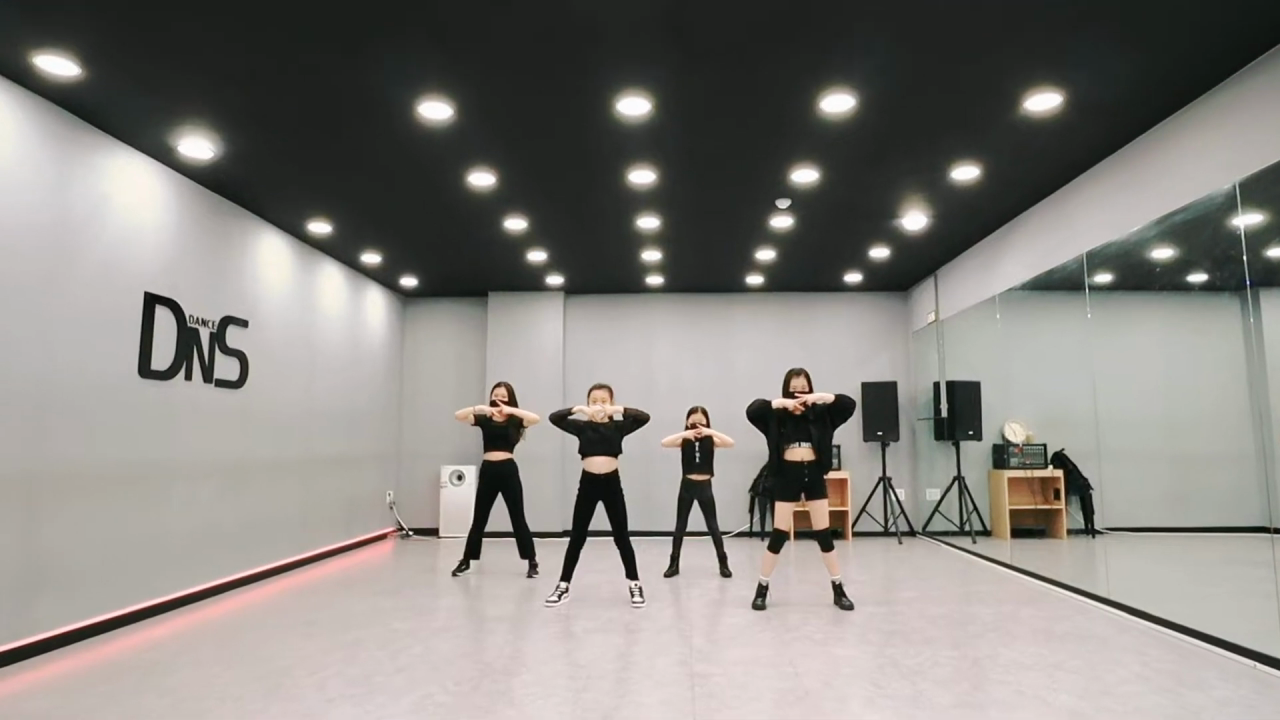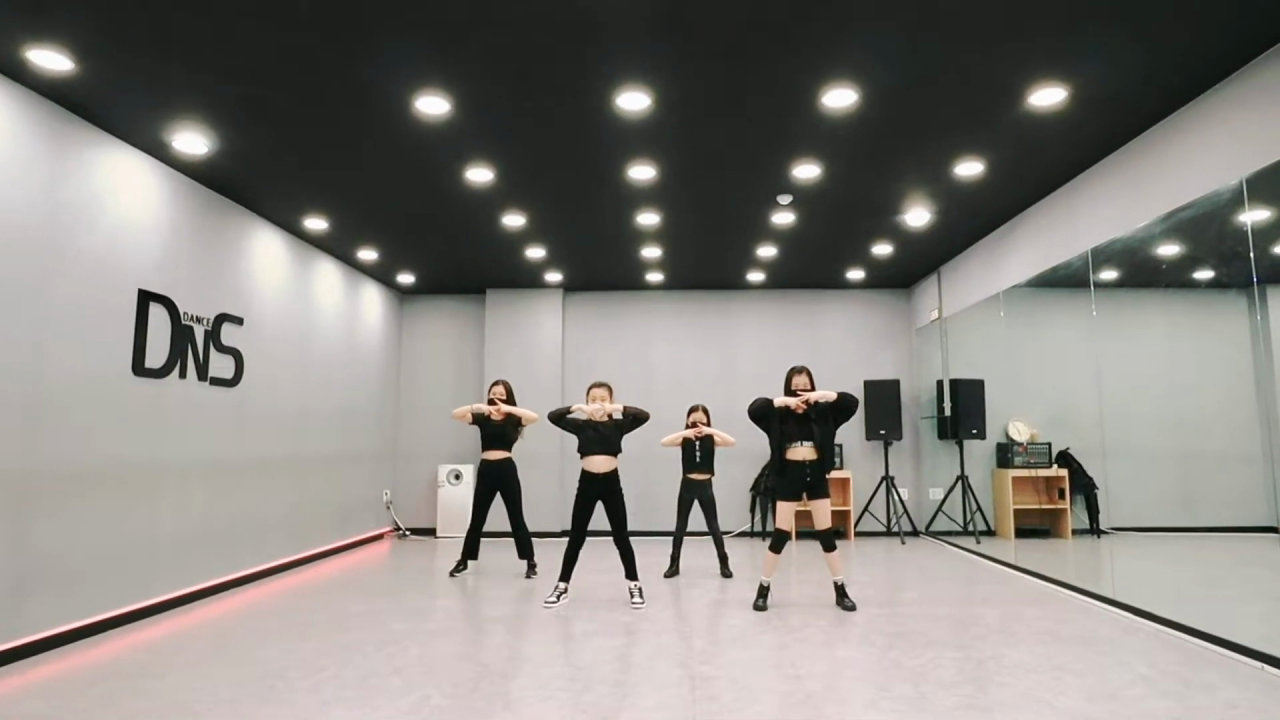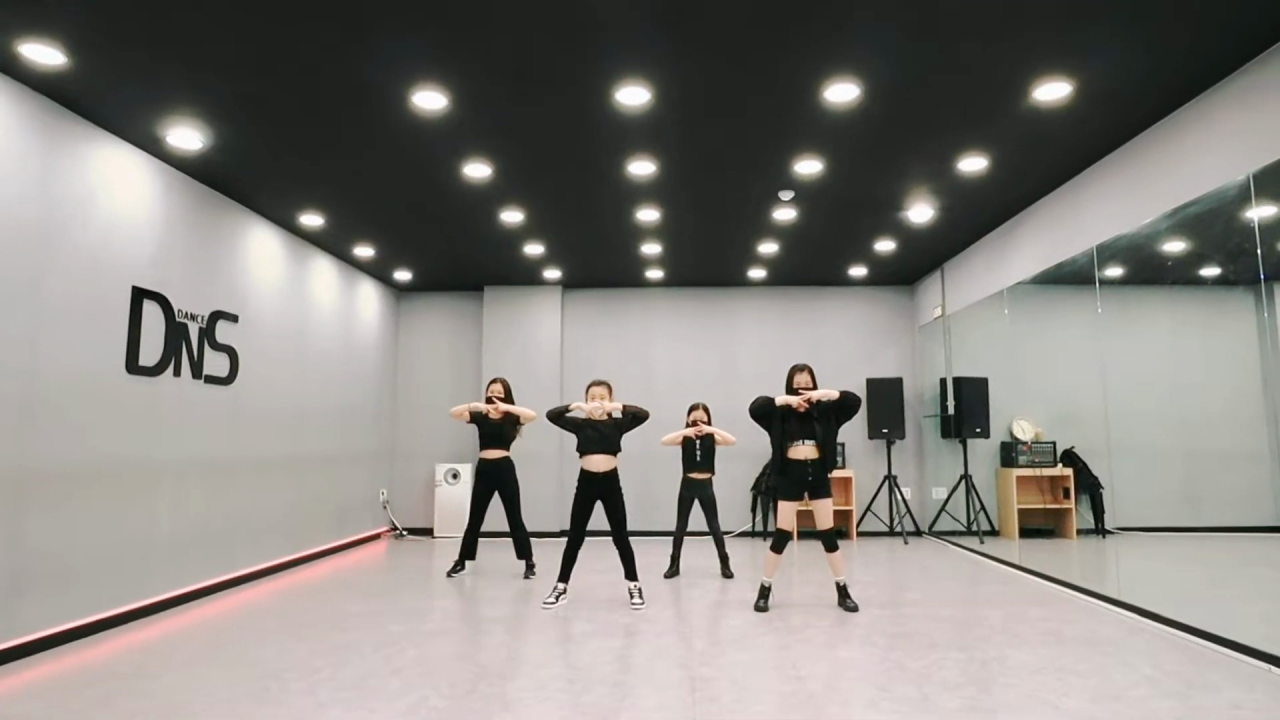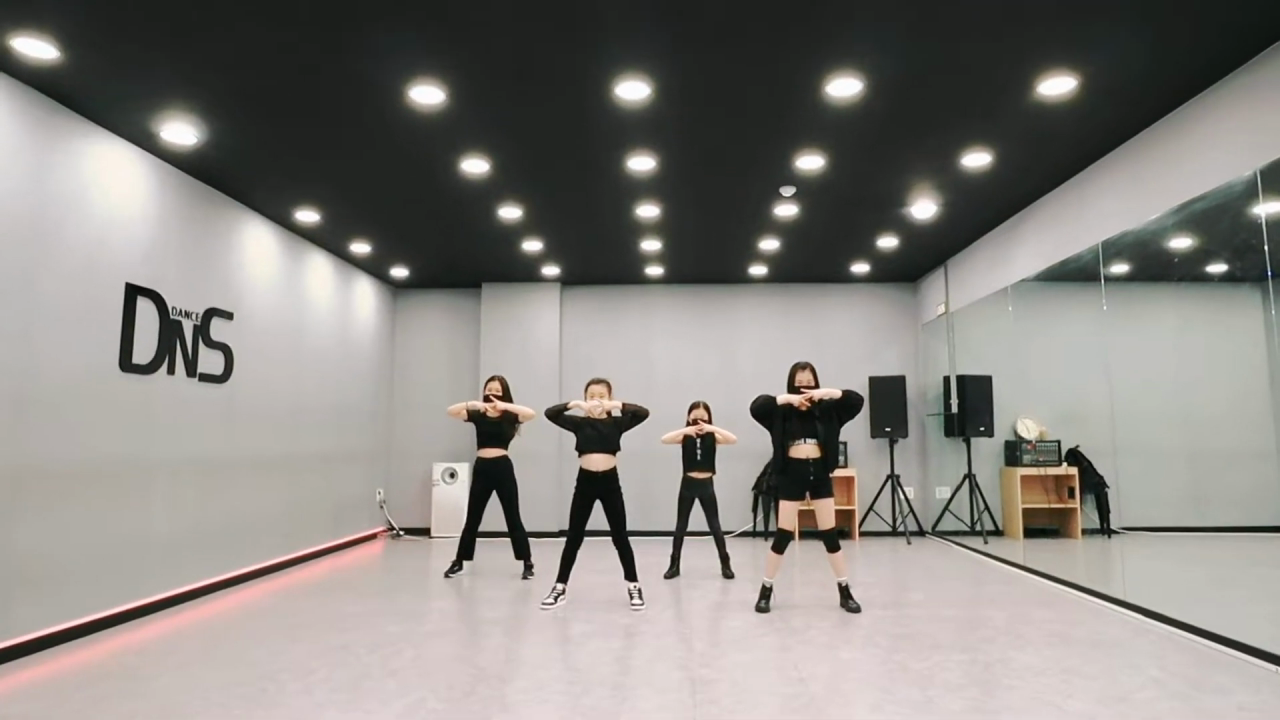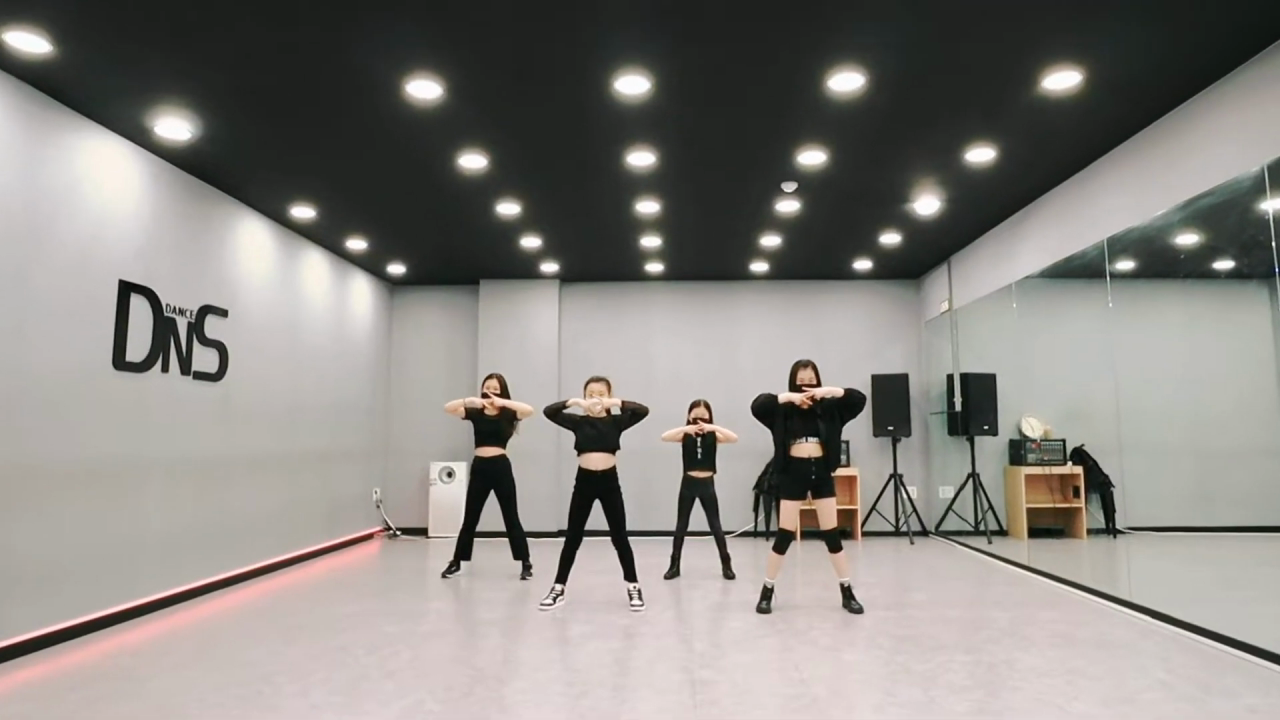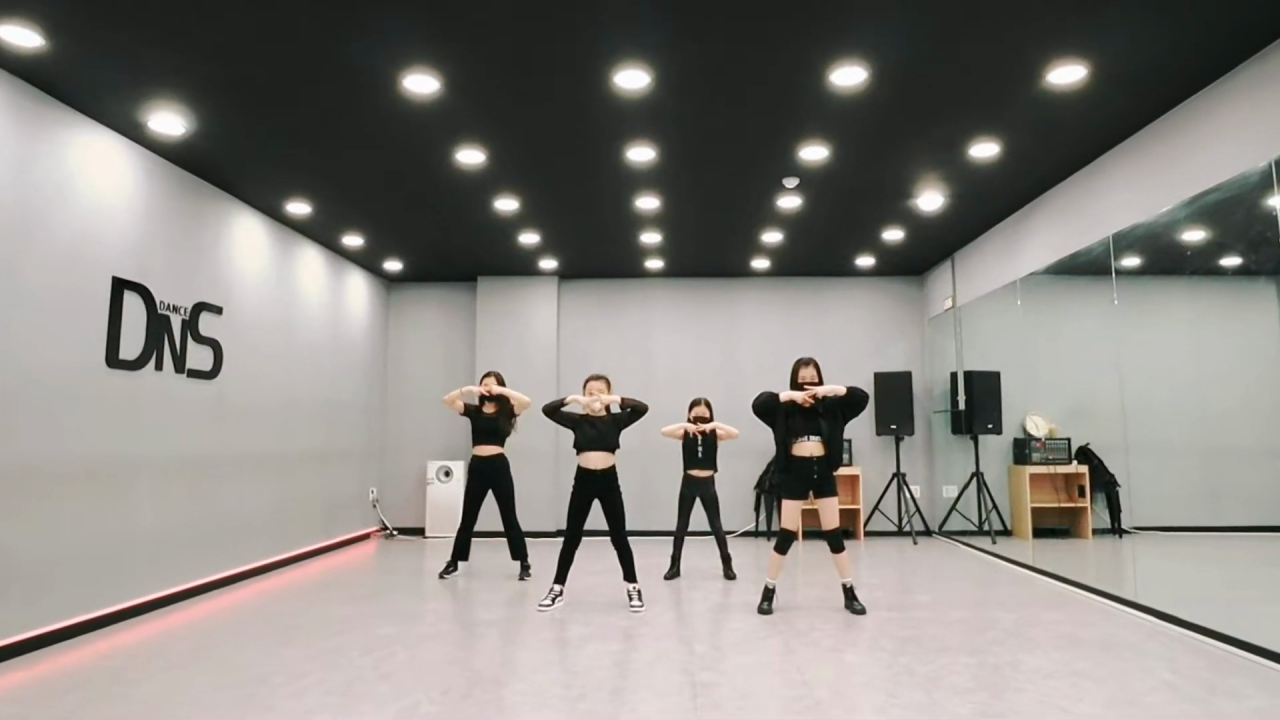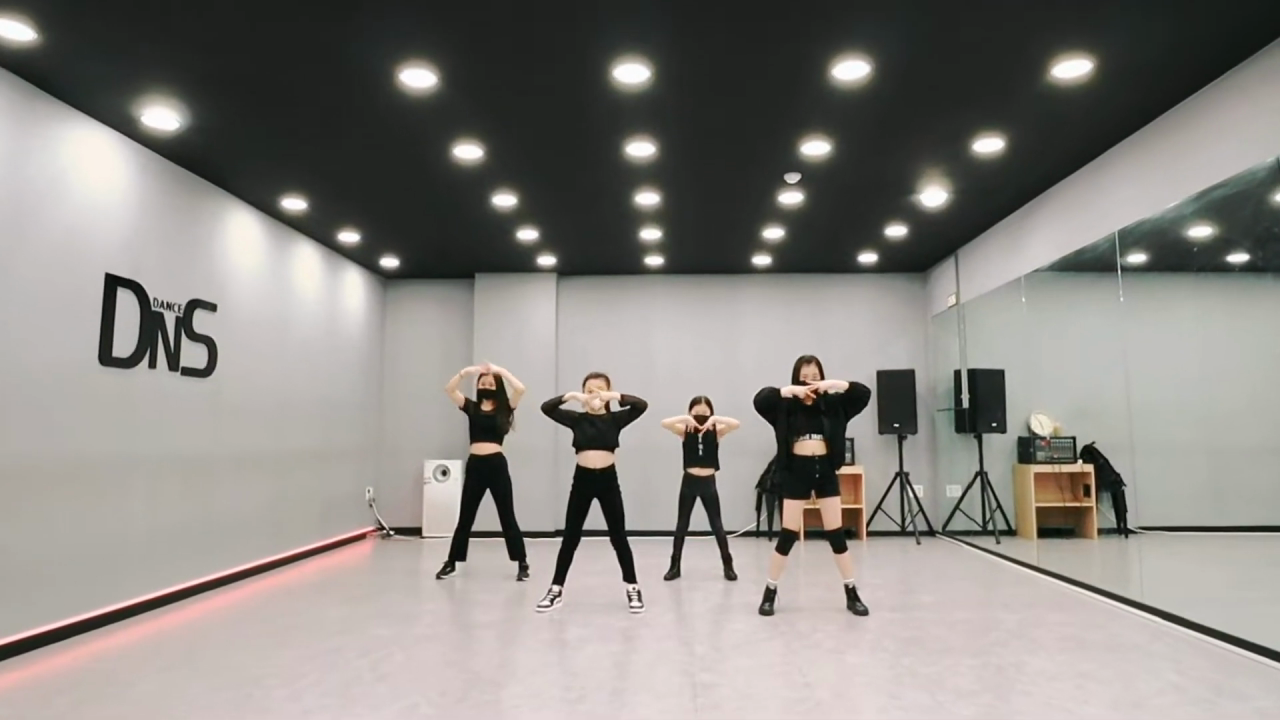
dt=0.1s
person 1, frame 1
left shoulder: (820, 412)
right shoulder: (777, 415)
left elbow: (849, 404)
right elbow: (752, 410)
left wrist: (822, 397)
right wrist: (780, 402)
left hip: (814, 474)
right hip: (787, 475)
left knee: (824, 534)
right knee: (779, 535)
left ankle: (838, 590)
right ankle: (762, 589)
person 1, frame 2
left shoulder: (822, 411)
right shoulder: (779, 413)
left elbow: (852, 402)
right elbow: (754, 409)
left wrist: (824, 395)
right wrist: (783, 401)
left hip: (816, 474)
right hip: (789, 475)
left knee: (826, 534)
right knee: (780, 535)
left ankle: (840, 591)
right ankle: (763, 590)
person 1, frame 3
left shoulder: (824, 410)
right shoulder: (781, 412)
left elbow: (855, 401)
right elbow: (755, 408)
left wrist: (826, 393)
right wrist: (784, 400)
left hip: (818, 473)
right hip: (791, 474)
left knee: (828, 534)
right knee: (782, 535)
left ankle: (843, 592)
right ankle: (764, 590)
person 1, frame 4
left shoulder: (826, 409)
right shoulder: (783, 411)
left elbow: (857, 401)
right elbow: (756, 407)
left wrist: (828, 392)
right wrist: (785, 398)
left hip: (819, 472)
right hip: (792, 473)
left knee: (830, 534)
right knee: (783, 535)
left ankle: (845, 592)
right ankle: (765, 591)
person 1, frame 5
left shoulder: (828, 407)
right shoulder: (784, 409)
left elbow: (859, 399)
right elbow: (757, 406)
left wrist: (830, 391)
right wrist: (787, 397)
left hip: (821, 471)
right hip: (793, 472)
left knee: (832, 535)
right knee: (784, 535)
left ankle: (847, 593)
right ankle: (767, 592)
person 1, frame 6
left shoulder: (830, 406)
right shoulder: (785, 408)
left elbow: (862, 398)
right elbow: (758, 404)
left wrist: (832, 389)
right wrist: (789, 396)
left hip: (823, 470)
right hip: (795, 471)
left knee: (834, 535)
right knee: (786, 535)
left ankle: (849, 593)
right ankle: (768, 592)
person 1, frame 7
left shoulder: (832, 404)
right shoulder: (787, 406)
left elbow: (863, 394)
right elbow: (759, 401)
left wrist: (835, 383)
right wrist: (790, 390)
left hip: (825, 470)
right hip: (797, 470)
left knee: (836, 534)
right knee: (788, 535)
left ankle: (852, 594)
right ankle: (770, 593)
person 2, frame 1
left shoulder: (618, 427)
right shoulder: (582, 427)
left elbow: (644, 417)
right elbow: (554, 418)
left wrist: (618, 410)
right wrist: (578, 409)
left hip: (612, 483)
right hip: (588, 483)
left knee: (622, 538)
right knee: (577, 538)
left ankle: (635, 586)
right ankle: (563, 587)
person 2, frame 2
left shoulder: (618, 425)
right shoulder: (581, 425)
left elbow: (644, 415)
right elbow: (552, 416)
left wrist: (617, 409)
right wrist: (577, 408)
left hip: (611, 483)
right hip: (587, 482)
left knee: (621, 537)
right knee: (576, 537)
left ankle: (634, 586)
right ankle: (562, 587)
person 2, frame 3
left shoulder: (617, 424)
right shoulder: (580, 424)
left elbow: (644, 414)
right elbow: (551, 415)
left wrist: (617, 407)
right wrist: (576, 406)
left hip: (610, 482)
right hip: (586, 482)
left knee: (621, 538)
right knee: (575, 537)
left ankle: (634, 587)
right ankle: (561, 588)
person 2, frame 4
left shoulder: (616, 423)
right shoulder: (579, 423)
left elbow: (644, 413)
right elbow: (550, 413)
left wrist: (616, 406)
right wrist: (574, 405)
left hip: (610, 481)
right hip: (585, 481)
left knee: (620, 537)
right knee: (573, 537)
left ankle: (634, 587)
right ankle: (560, 588)
person 2, frame 5
left shoulder: (616, 421)
right shoulder: (578, 421)
left elbow: (643, 410)
right elbow: (549, 412)
left wrist: (616, 403)
right wrist: (573, 402)
left hip: (609, 481)
right hip: (584, 481)
left knee: (620, 537)
right knee: (573, 537)
left ankle: (633, 588)
right ankle: (558, 589)
person 2, frame 6
left shoulder: (616, 420)
right shoulder: (577, 420)
left elbow: (643, 408)
right elbow: (547, 410)
left wrist: (615, 400)
right wrist: (572, 399)
left hip: (608, 480)
right hip: (583, 480)
left knee: (619, 537)
right knee: (571, 537)
left ankle: (633, 589)
right ankle: (557, 589)
person 2, frame 7
left shoulder: (615, 419)
right shoulder: (577, 419)
left elbow: (641, 405)
right elbow: (547, 408)
left wrist: (614, 397)
right wrist: (570, 396)
left hip: (608, 479)
right hip: (582, 479)
left knee: (618, 538)
right knee: (570, 538)
left ankle: (633, 590)
right ankle: (556, 590)
person 3, frame 1
left shoulder: (515, 420)
right shoulder: (484, 419)
left elbow: (535, 419)
right elbow: (458, 415)
left wrist: (511, 410)
right wrist: (479, 407)
left hip: (508, 471)
right hip: (488, 471)
left knee: (518, 520)
right knee: (479, 520)
left ankle: (532, 563)
right ankle: (466, 561)
person 3, frame 2
left shoulder: (513, 419)
right shoulder: (482, 418)
left elbow: (534, 417)
right elbow: (455, 414)
left wrist: (509, 408)
right wrist: (477, 406)
left hip: (507, 470)
right hip: (486, 470)
left knee: (517, 519)
right knee: (477, 520)
left ankle: (530, 563)
right ankle: (463, 562)
person 3, frame 3
left shoulder: (511, 417)
right shoulder: (480, 417)
left elbow: (532, 415)
right elbow: (453, 413)
left wrist: (507, 407)
right wrist: (474, 405)
left hip: (505, 469)
right hip: (483, 469)
left knee: (515, 519)
right knee: (474, 519)
left ankle: (529, 564)
right ankle: (461, 562)
person 3, frame 4
left shoulder: (510, 416)
right shoulder: (477, 415)
left elbow: (531, 414)
right elbow: (450, 411)
left wrist: (505, 406)
right wrist: (472, 404)
left hip: (503, 468)
right hip: (481, 469)
left knee: (513, 518)
right knee: (472, 519)
left ankle: (527, 564)
right ankle: (458, 562)
person 3, frame 5
left shoulder: (508, 414)
right shoulder: (475, 413)
left elbow: (529, 411)
right elbow: (448, 408)
left wrist: (503, 402)
right wrist: (469, 401)
left hip: (501, 468)
right hip: (479, 468)
left knee: (511, 519)
right knee: (469, 519)
left ankle: (526, 564)
right ankle: (456, 562)
person 3, frame 6
left shoulder: (506, 411)
right shoulder: (473, 410)
left elbow: (527, 402)
right elbow: (447, 401)
left wrist: (502, 390)
right wrist: (467, 390)
left hip: (499, 467)
right hip: (477, 467)
left knee: (509, 518)
right knee: (467, 519)
left ankle: (524, 564)
right ankle: (453, 562)
person 3, frame 7
left shoulder: (504, 409)
right shoulder: (471, 408)
left elbow: (520, 389)
right elbow: (450, 389)
left wrist: (500, 371)
right wrist: (465, 373)
left hip: (497, 467)
right hip: (474, 467)
left knee: (508, 518)
right knee: (465, 518)
left ankle: (522, 564)
right ankle: (450, 563)
person 4, frame 1
left shoulder: (711, 440)
right shoulder: (684, 440)
left elbow: (731, 443)
right elbow: (664, 443)
left wrist: (711, 432)
right wrist: (684, 434)
left hip: (705, 486)
right hip: (687, 486)
left knee: (713, 527)
right knee: (680, 526)
left ankle: (723, 563)
right ankle: (674, 564)
person 4, frame 2
left shoulder: (712, 439)
right shoulder: (684, 439)
left elbow: (732, 442)
right elbow: (664, 442)
left wrist: (711, 431)
right wrist: (685, 433)
left hip: (705, 486)
right hip: (687, 485)
left knee: (713, 526)
right knee: (680, 526)
left ankle: (724, 564)
right ankle: (674, 564)
person 4, frame 3
left shoulder: (712, 438)
right shoulder: (684, 438)
left elbow: (732, 441)
right elbow: (664, 441)
left wrist: (712, 430)
right wrist: (684, 432)
left hip: (706, 485)
right hip: (687, 485)
left knee: (714, 526)
right knee: (681, 526)
left ankle: (725, 564)
right ankle: (674, 564)
person 4, frame 4
left shoulder: (713, 437)
right shoulder: (685, 437)
left elbow: (733, 440)
right elbow: (664, 439)
left wrist: (712, 428)
right wrist: (685, 430)
left hip: (706, 484)
right hip: (688, 484)
left knee: (715, 526)
right knee: (681, 526)
left ankle: (725, 564)
right ankle: (674, 564)
person 4, frame 5
left shoulder: (714, 436)
right shoulder: (685, 435)
left elbow: (734, 438)
right elbow: (664, 437)
left wrist: (713, 427)
right wrist: (686, 428)
left hip: (707, 484)
right hip: (688, 483)
left knee: (716, 526)
right knee: (681, 525)
left ankle: (726, 564)
right ankle: (674, 565)
person 4, frame 6
left shoulder: (714, 434)
right shoulder: (685, 433)
left elbow: (735, 434)
right elbow: (664, 432)
left wrist: (715, 425)
right wrist: (685, 425)
left hip: (707, 483)
right hip: (689, 482)
left knee: (716, 526)
right knee: (681, 525)
left ankle: (727, 564)
right ankle: (675, 565)
person 4, frame 7
left shoulder: (716, 432)
right shoulder: (685, 432)
left elbow: (735, 424)
right elbow: (665, 423)
left wrist: (715, 419)
right wrist: (685, 418)
left hip: (708, 482)
right hip: (689, 482)
left knee: (717, 526)
right knee: (682, 525)
left ankle: (728, 565)
right ankle: (675, 565)
